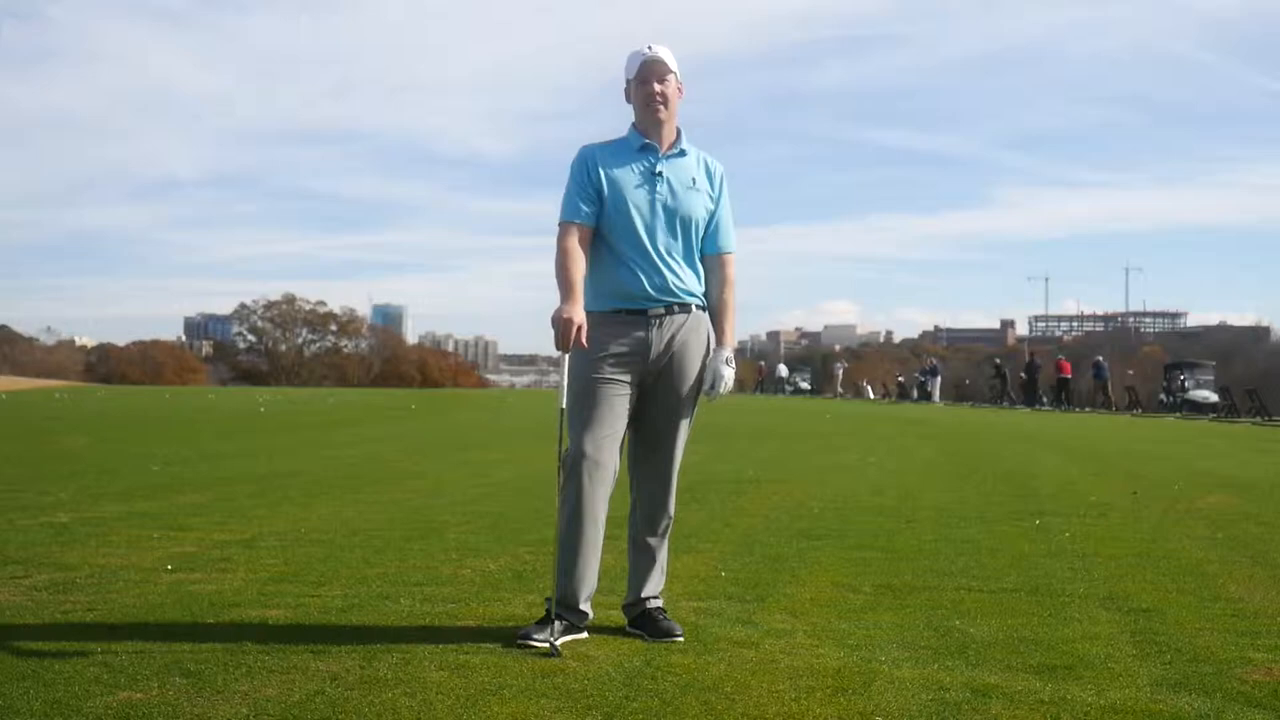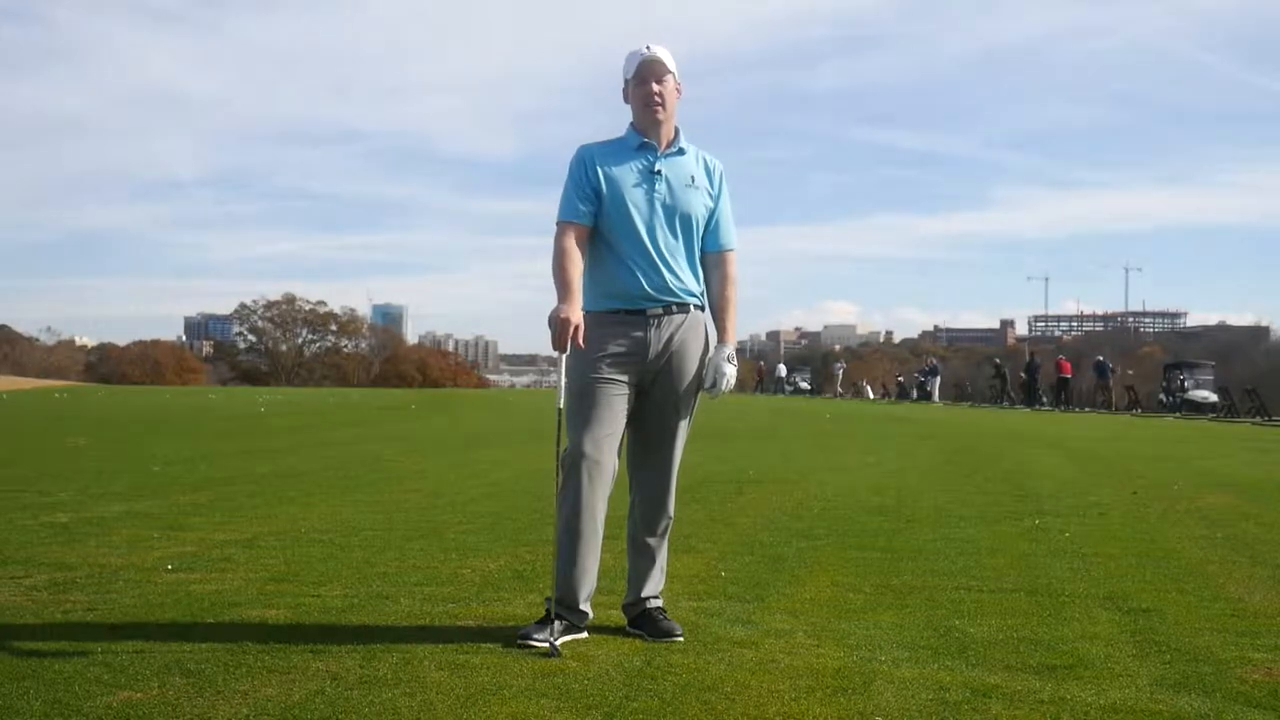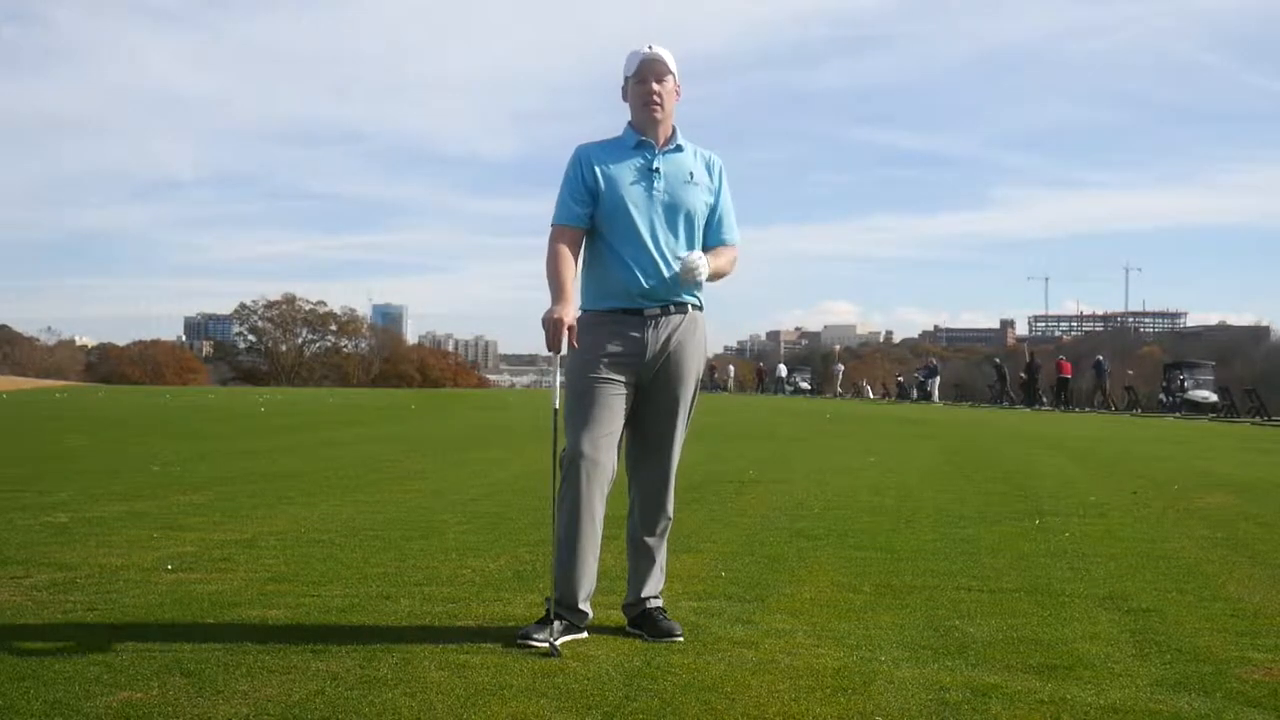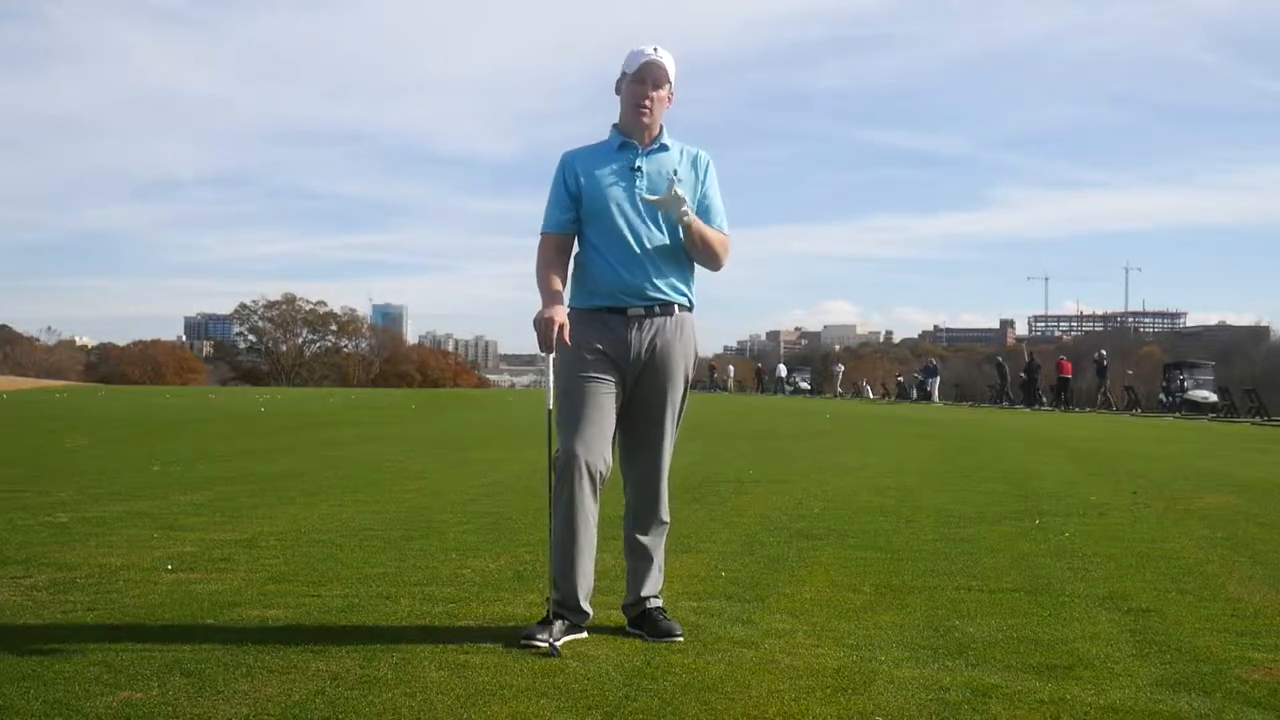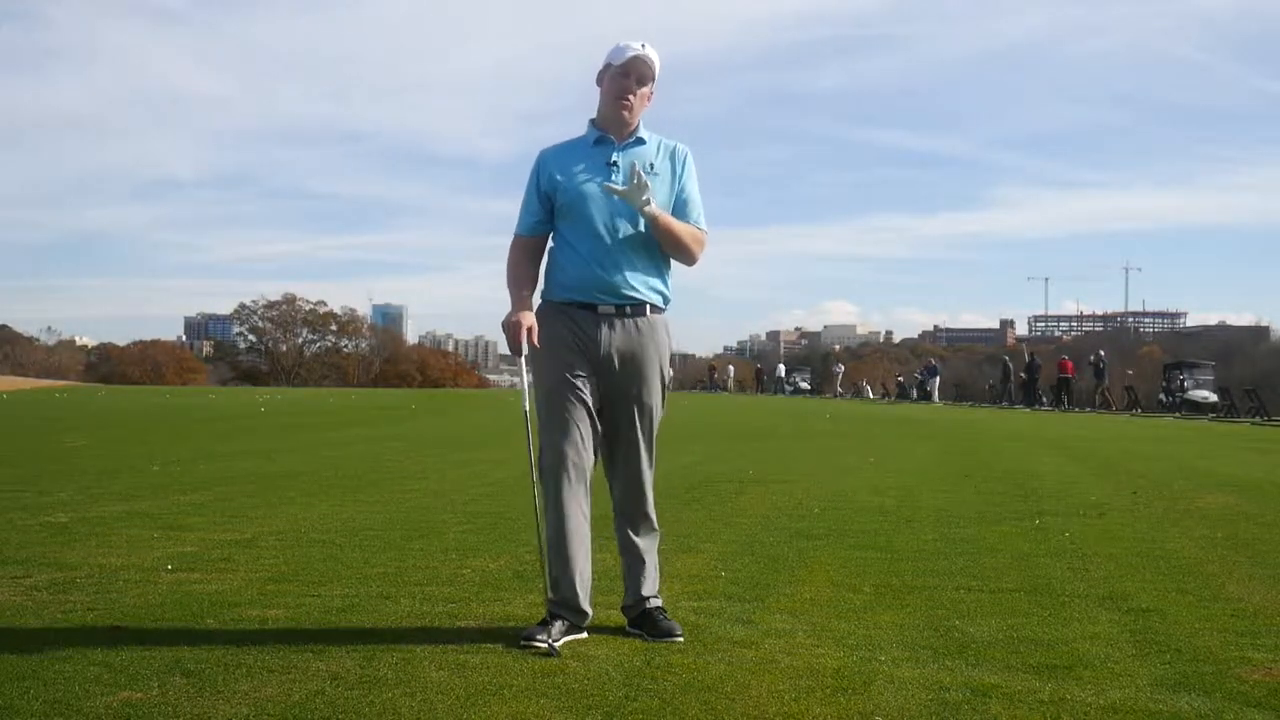
dt=0.4s
person 1, frame 1
left shoulder: (709, 171)
right shoulder: (595, 160)
left elbow: (720, 265)
right elbow: (572, 237)
left wrist: (724, 347)
right wrist: (571, 301)
left hip: (683, 331)
right hip: (609, 331)
left knee: (658, 477)
right knee: (588, 462)
left ankle: (645, 601)
right ankle: (570, 607)
person 1, frame 2
left shoulder: (708, 170)
right shoulder: (592, 160)
left elbow: (721, 263)
right elbow: (570, 236)
left wrist: (725, 345)
right wrist: (569, 301)
left hip: (682, 331)
right hip: (608, 331)
left knee: (658, 476)
right knee: (587, 462)
left ankle: (645, 601)
right ankle: (569, 607)
person 1, frame 3
left shoulder: (708, 167)
right shoulder: (590, 159)
left elbow: (727, 251)
right elbow: (565, 238)
left wrist: (706, 265)
right wrist: (562, 301)
left hip: (677, 332)
right hip: (604, 329)
left knee: (657, 474)
right knee: (585, 461)
left ankle: (645, 600)
right ankle: (569, 607)
person 1, frame 4
left shoulder: (695, 164)
right shoulder: (577, 163)
left elbow: (718, 256)
right elbow: (554, 244)
left wrist: (685, 219)
right wrist: (552, 300)
left hip: (667, 329)
right hip: (592, 329)
left knee: (650, 474)
right knee: (579, 461)
left ankle: (645, 600)
right ankle: (569, 606)
person 1, frame 5
left shoulder: (673, 158)
right shoulder: (553, 160)
left elbow: (693, 250)
right elbow: (527, 243)
left wrist: (650, 211)
right wrist: (521, 304)
left hip: (641, 327)
right hip: (565, 325)
left knee: (635, 472)
right knee: (564, 464)
left ankle: (643, 599)
right ankle: (567, 606)
